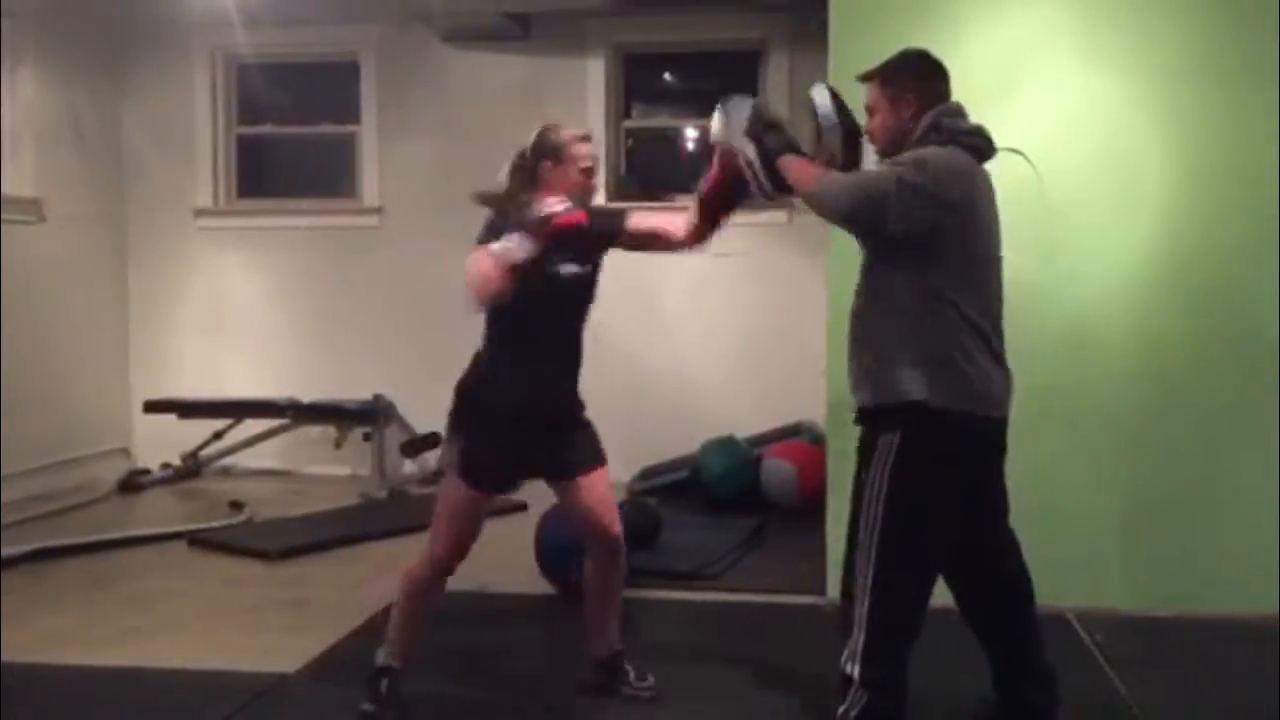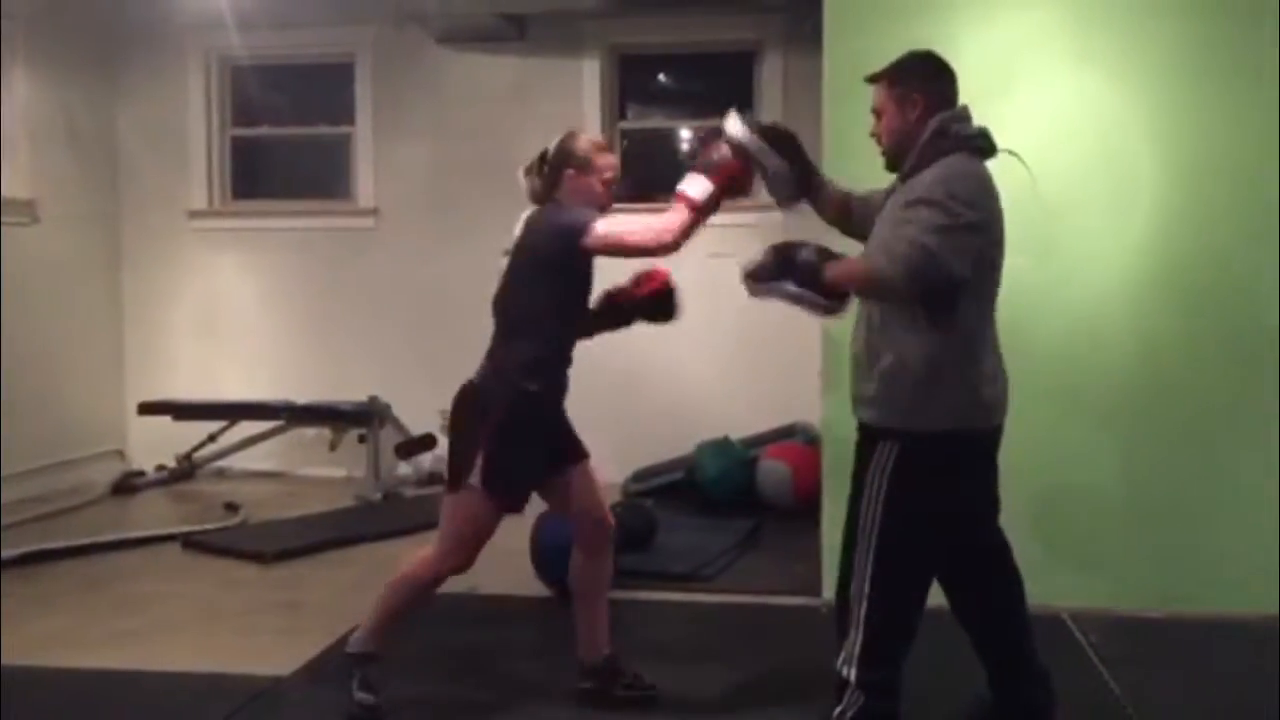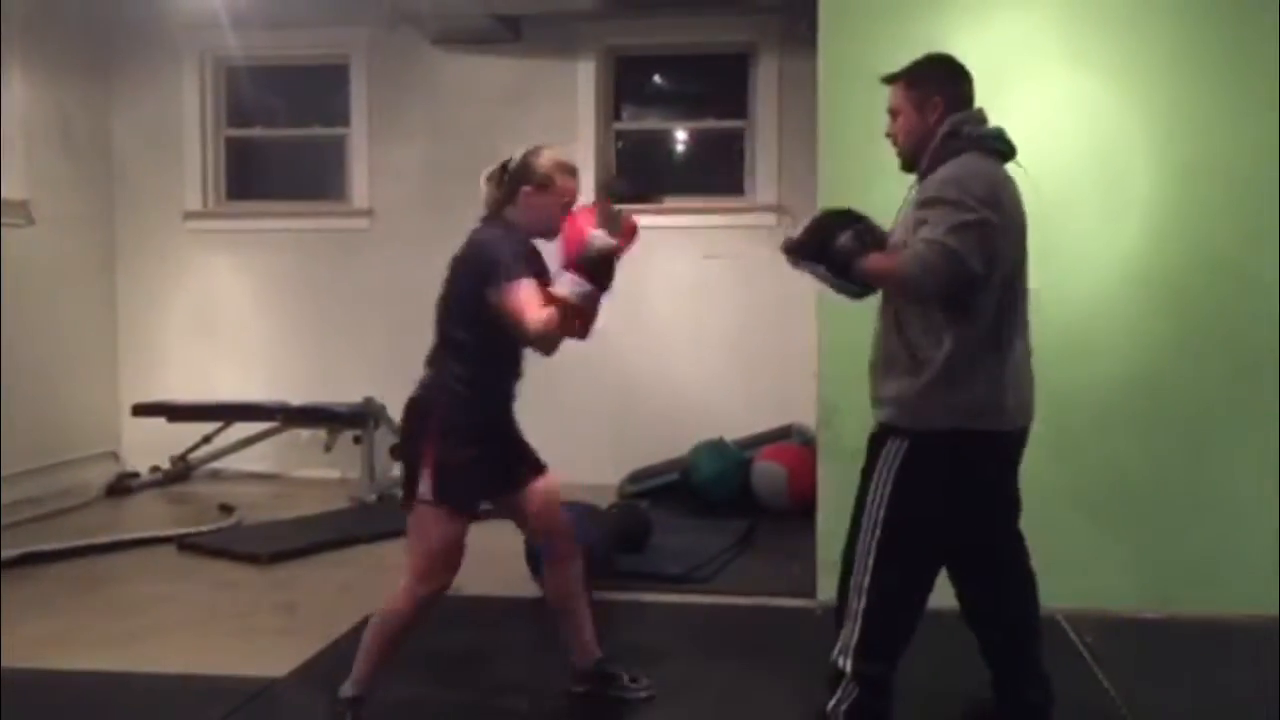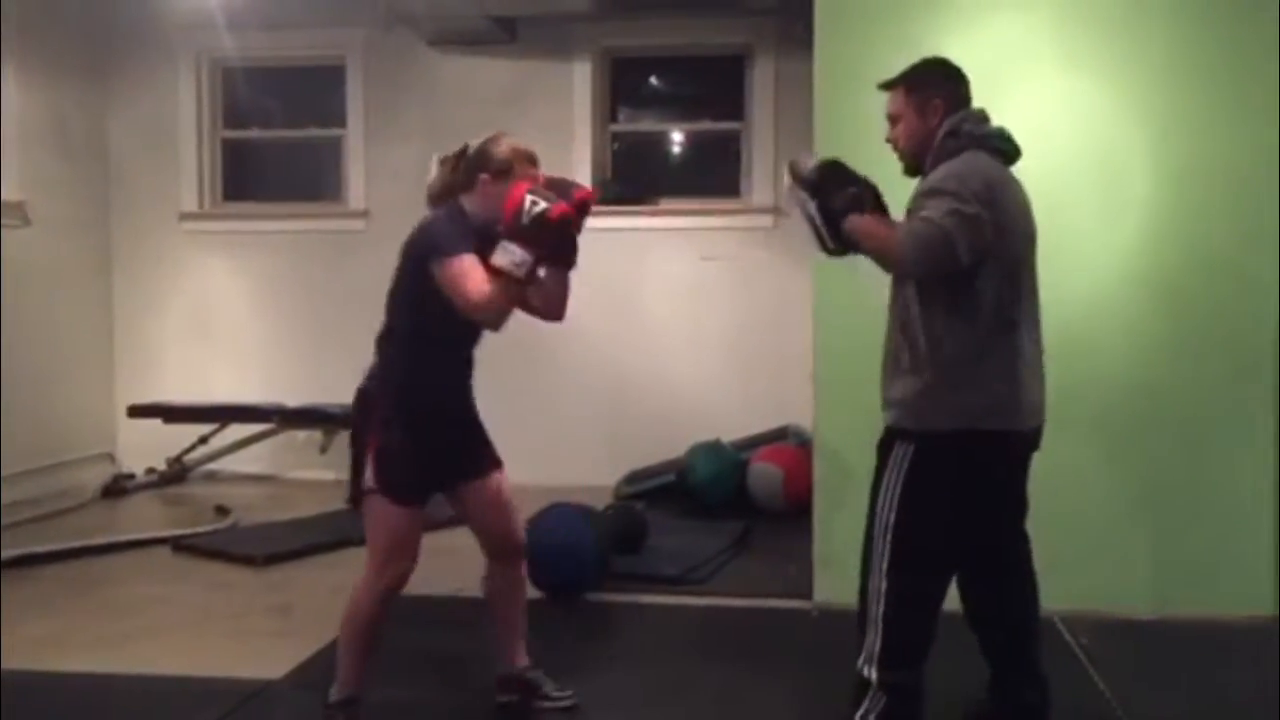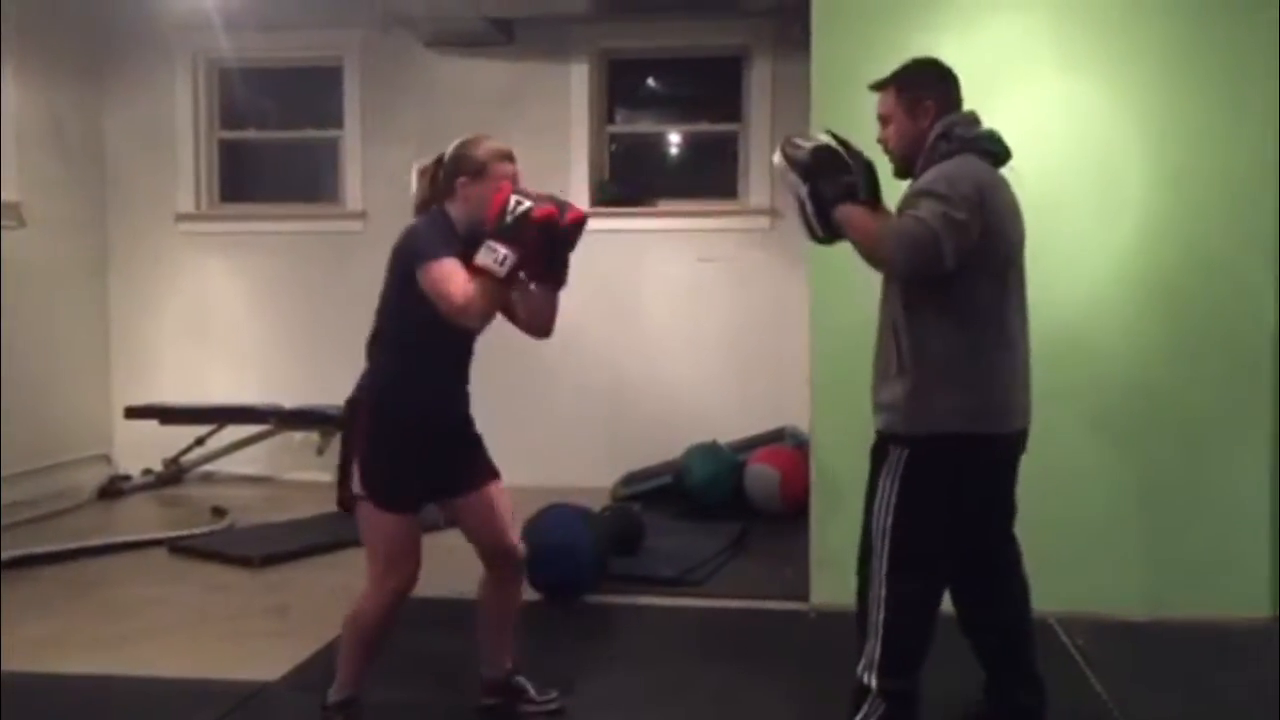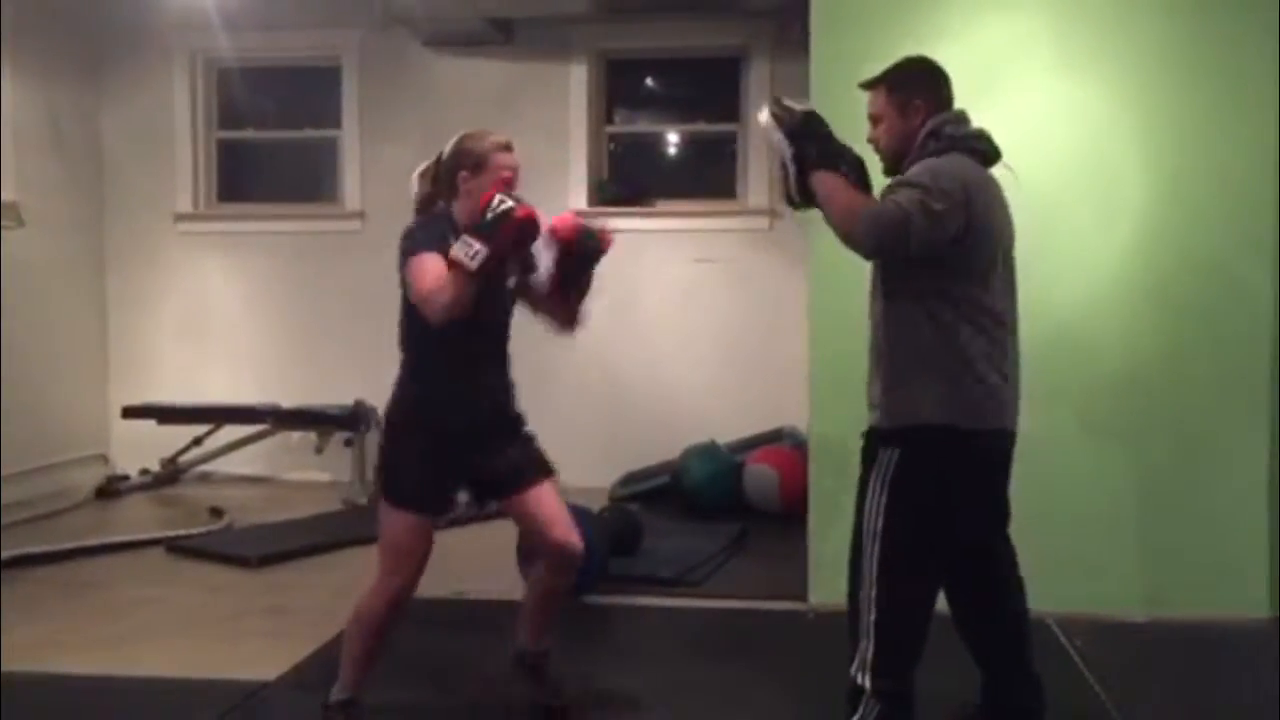
dt=0.2s
person 1, frame 1
left shoulder: (933, 169)
right shoulder: (953, 172)
left elbow: (847, 201)
right elbow: (877, 208)
left wrist: (781, 153)
right wrist: (819, 156)
left hip: (923, 412)
right hip: (971, 408)
left knee: (883, 577)
right knee: (988, 563)
person 1, frame 2
left shoulder: (951, 182)
right shoulder: (933, 180)
left elbow: (903, 270)
right elbow: (857, 213)
left wrist: (817, 271)
right wrist: (800, 174)
left hip: (917, 423)
right hip: (959, 417)
left knee: (878, 582)
right knee: (978, 564)
person 1, frame 3
left shoulder: (963, 180)
right shoulder: (970, 177)
left elbow: (928, 270)
right elbow: (918, 255)
left wrist: (852, 263)
right wrist: (869, 249)
left hip: (933, 420)
right hip: (988, 417)
left knee: (878, 582)
right knee: (993, 566)
person 1, frame 4
left shoulder: (963, 177)
right shoulder: (989, 177)
left elbow: (919, 254)
left wrist: (853, 218)
right wrist: (871, 219)
left hip: (944, 423)
right hip: (1000, 418)
left knee: (897, 586)
right knee: (996, 569)
person 1, frame 5
left shoulder: (954, 180)
right shoulder: (978, 179)
left elbow: (905, 253)
right elbow: (922, 257)
left wrist: (839, 203)
right wrist: (860, 202)
left hip: (935, 426)
right hip: (987, 422)
left knee: (896, 590)
right knee: (988, 572)
person 1, frame 6
left shoulder: (942, 177)
right shoulder: (968, 179)
left elbow: (874, 231)
right elbow: (899, 239)
left wrist: (817, 170)
right wrist: (844, 179)
left hip: (928, 422)
right hip: (978, 419)
left knee: (888, 586)
right knee: (983, 572)
person 2, frame 1
left shoulder: (592, 227)
right shoulder: (513, 221)
left elbow: (681, 232)
right elbow: (487, 292)
left wrist: (716, 196)
right wrist: (534, 238)
left hip: (558, 410)
right hip: (493, 404)
left knee: (608, 536)
right knee: (446, 550)
left ankle: (606, 660)
right ankle: (388, 668)
person 2, frame 2
left shoulder: (567, 232)
right shoulder: (556, 227)
right elbow: (659, 237)
left wrist: (619, 305)
right wrist: (708, 181)
left hip: (539, 410)
right hip: (501, 411)
left knee: (597, 529)
right knee: (453, 554)
left ankle: (598, 666)
right ankle: (364, 650)
person 2, frame 3
left shoulder: (521, 253)
right shoulder: (493, 249)
left elbow: (568, 327)
right elbow: (541, 335)
left wrist: (592, 266)
right wrist: (587, 269)
left hip: (489, 424)
right hip: (444, 425)
left knee: (562, 539)
right knee: (429, 579)
left ankle: (589, 667)
person 2, frame 4
left shoulder: (489, 236)
right shoulder: (441, 233)
left elbow: (550, 309)
right elbow: (486, 310)
left wrist: (558, 245)
right wrist: (523, 245)
left hip: (451, 412)
right hip: (395, 416)
left knee: (509, 544)
right knee: (389, 571)
person 2, frame 5
left shoulder: (481, 242)
right shoulder: (424, 239)
left elbow: (538, 326)
right elbow: (469, 311)
left wrist: (550, 259)
right wrist: (508, 246)
left hip: (447, 424)
right hip: (388, 426)
left knee: (507, 554)
right knee: (393, 582)
person 2, frame 6
left shoulder: (503, 247)
right shoulder: (425, 237)
left elbow: (563, 316)
right elbow: (437, 306)
left wrist: (575, 269)
right wrist: (483, 241)
left hip: (494, 425)
right hip: (423, 429)
left knee: (565, 549)
right knee: (396, 582)
left ankle: (531, 654)
